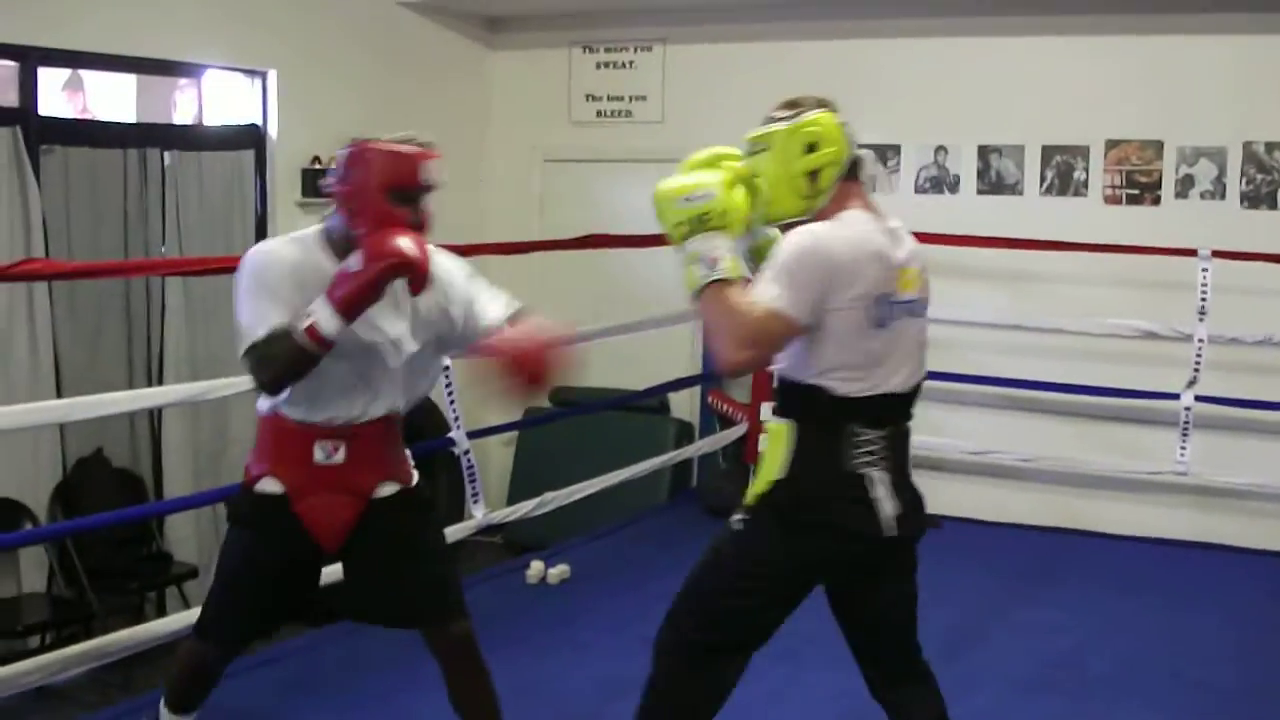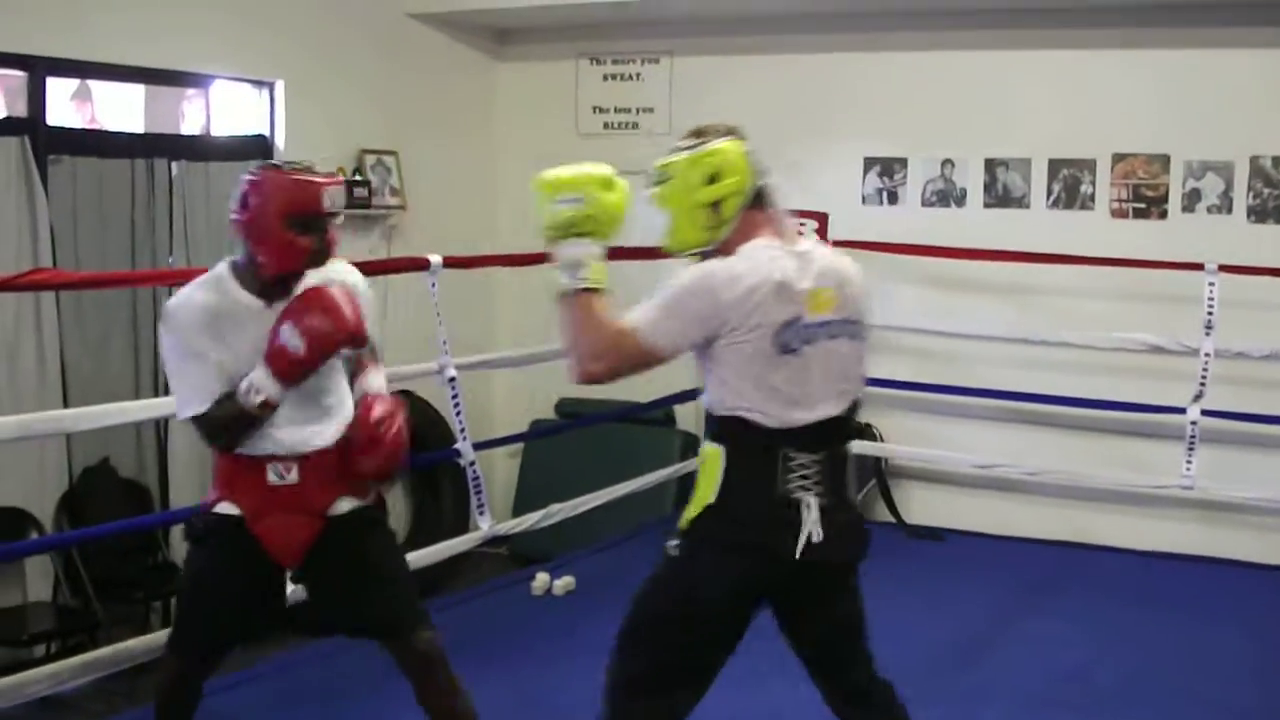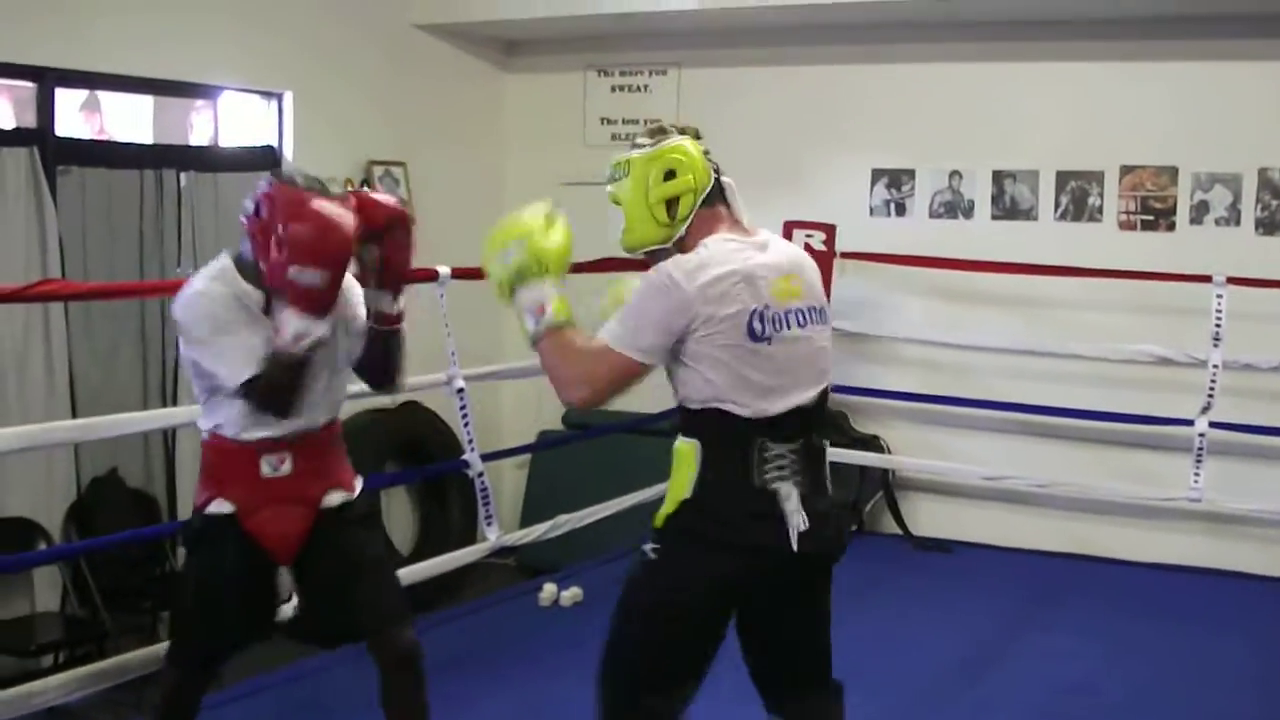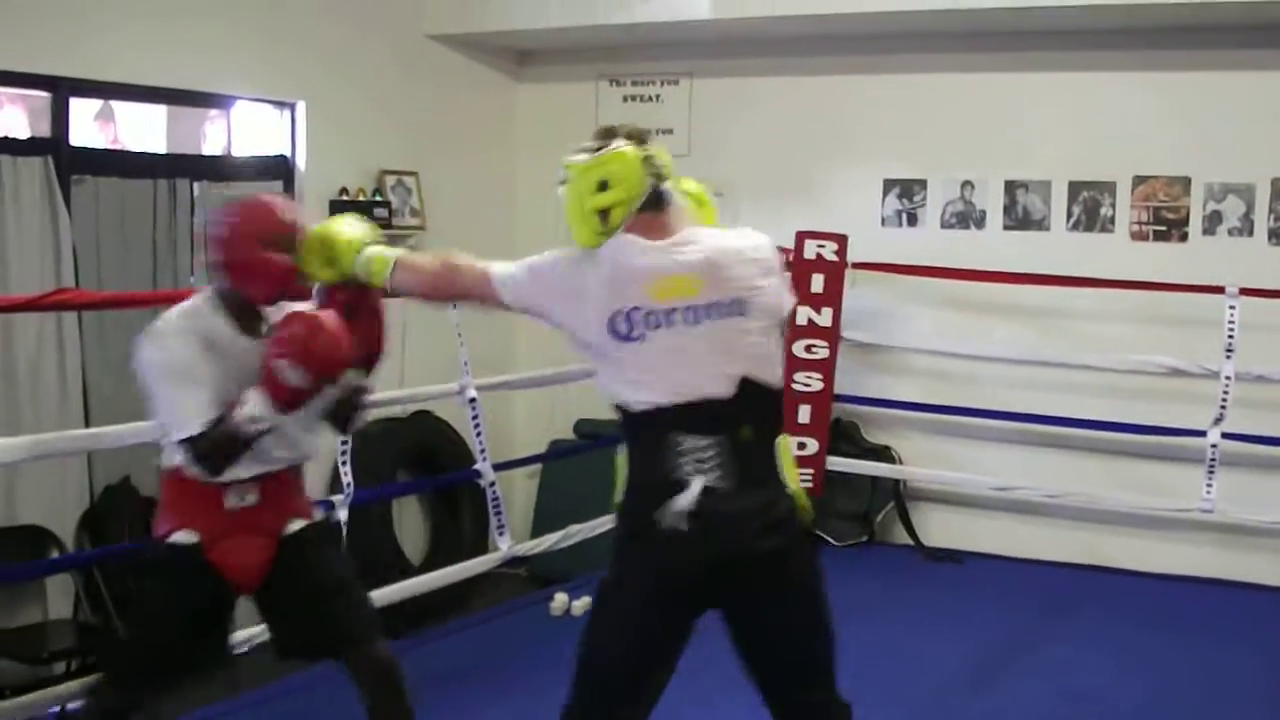
dt=0.2s
person 1, frame 1
left shoulder: (818, 246)
right shoulder: (901, 246)
left elbow: (735, 351)
left wrist: (707, 243)
right wrist: (750, 233)
left hip: (805, 502)
right hip: (884, 503)
left knee: (692, 655)
person 1, frame 2
left shoulder: (719, 282)
right shoulder: (840, 271)
left elbow: (594, 362)
left wrist: (576, 251)
left hip: (740, 527)
right hip: (828, 524)
person 1, frame 3
left shoulder: (680, 279)
right shoulder: (798, 261)
left elbow: (582, 388)
left wrist: (533, 290)
left hip: (716, 523)
right hip: (808, 519)
person 1, frame 4
left shoulder: (579, 273)
right shoulder: (754, 253)
left elbow: (454, 279)
left wrist: (363, 257)
left hip: (661, 523)
right hip: (768, 516)
person 2, frame 1
left shoulder: (427, 267)
right shoulder: (274, 263)
left elbow: (504, 324)
right elbow: (271, 373)
left wrist: (526, 344)
right wrist: (342, 301)
left hip: (380, 471)
right hip: (289, 472)
left knee: (452, 633)
right knee: (222, 635)
person 2, frame 2
left shoulder: (340, 282)
right shoulder: (193, 308)
right elbow: (219, 433)
left wrist: (377, 400)
right wrist: (278, 368)
left hip: (339, 491)
right hip: (247, 500)
left knee: (417, 642)
right knee: (191, 653)
person 2, frame 3
left shoulder: (331, 276)
right shoulder: (203, 299)
left elbow: (382, 379)
right elbow: (276, 399)
left wrist: (385, 287)
right wrist: (304, 303)
left hip: (325, 482)
right hip: (238, 491)
left knee: (396, 640)
right knee: (194, 657)
person 2, frame 4
left shoulder: (300, 322)
right shoulder: (171, 338)
left elbow: (341, 419)
right elbow: (210, 456)
left wrist: (355, 357)
right wrist: (275, 393)
left hip: (286, 514)
right hip: (198, 524)
left knee: (374, 657)
